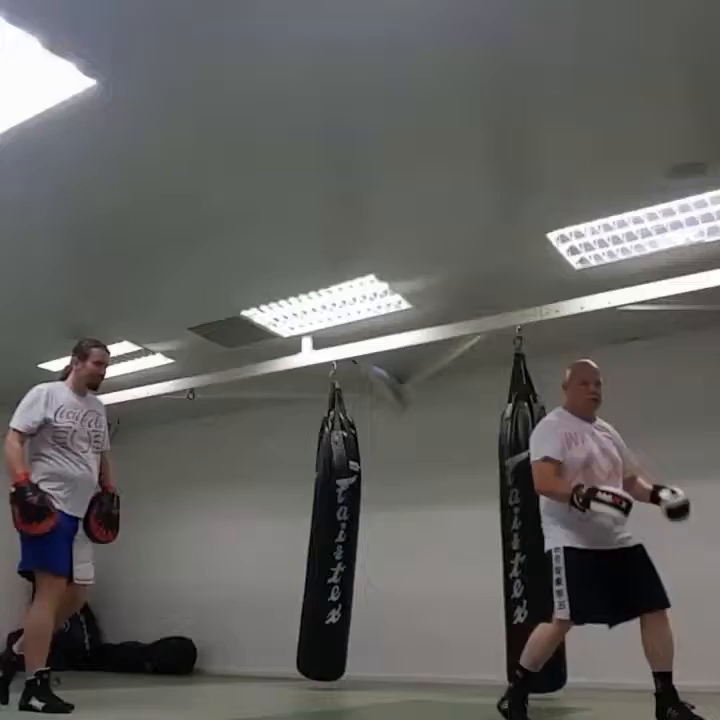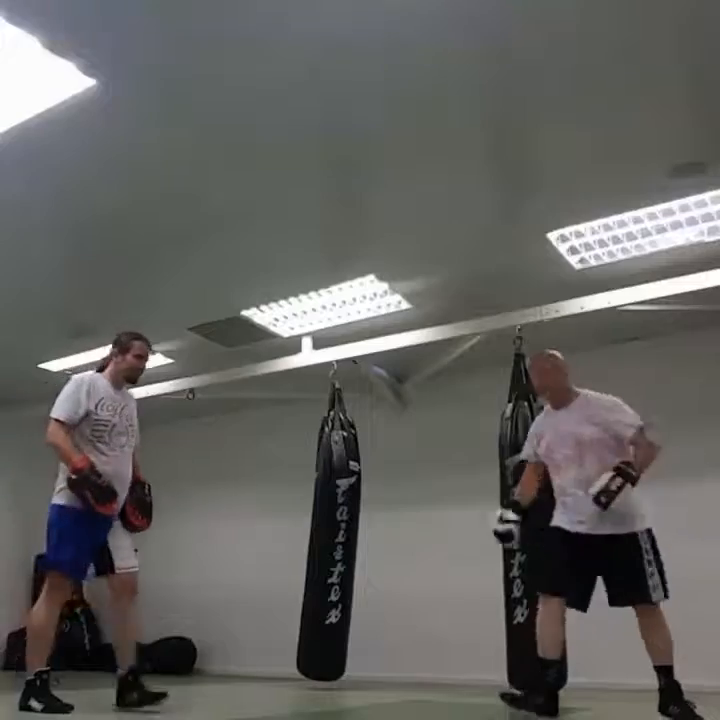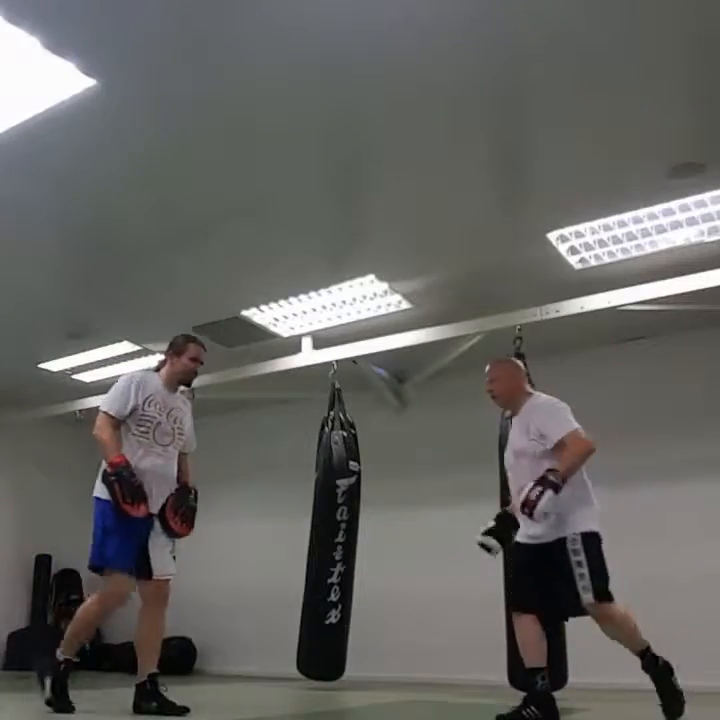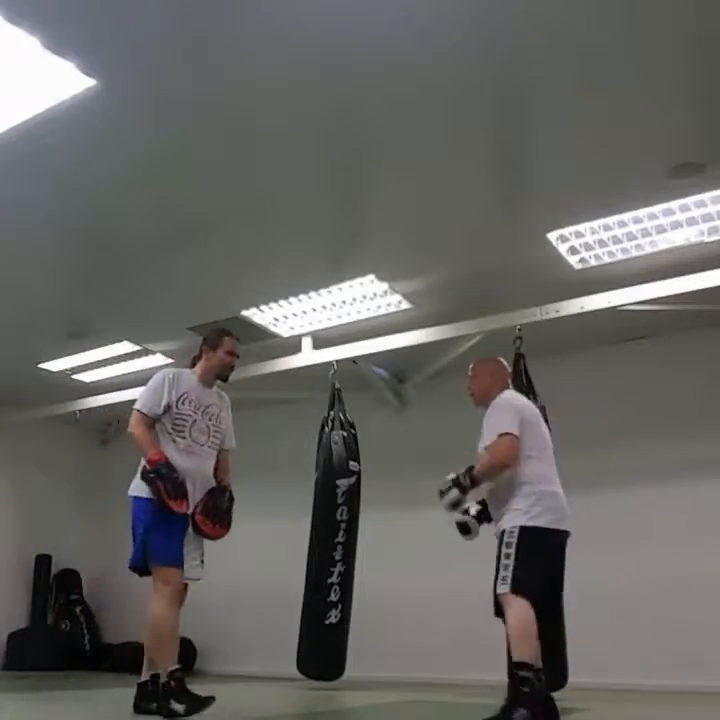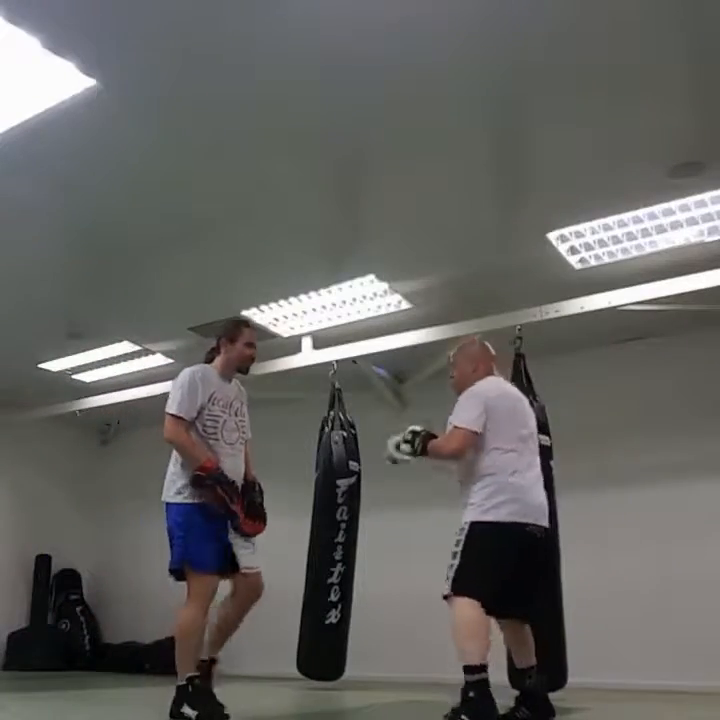
dt=0.3s
person 1, frame 1
left shoulder: (97, 408)
right shoulder: (45, 394)
left wrist: (109, 493)
left hip: (80, 511)
right hip: (47, 507)
left knee: (75, 595)
right knee: (51, 591)
right ankle: (36, 683)
person 1, frame 2
left shoulder: (128, 400)
right shoulder: (84, 384)
right elbow: (55, 432)
left wrist: (140, 485)
right wrist: (84, 470)
left hip: (114, 508)
right hip: (78, 504)
left knee: (127, 587)
right knee: (57, 590)
left ankle: (128, 682)
right ankle: (35, 684)
person 1, frame 3
left shoulder: (184, 406)
right shoulder: (135, 383)
right elbow: (101, 425)
left wrist: (187, 492)
right wrist: (120, 469)
left hip: (157, 507)
right hip: (119, 501)
left knee: (158, 593)
right knee: (116, 590)
left ankle: (147, 687)
right ankle: (58, 667)
person 1, frame 4
left shoulder: (222, 402)
right shoulder: (170, 379)
right elbow: (137, 425)
right wrist: (159, 464)
left hip: (193, 505)
right hip: (156, 496)
left knee: (176, 592)
right knee: (169, 585)
left ankle: (149, 686)
right ankle: (171, 686)
person 1, frame 5
left shoulder: (239, 392)
right shoulder: (195, 377)
right elbow: (173, 431)
left wrist: (251, 484)
right wrist: (211, 471)
left hip: (227, 505)
right hip: (192, 500)
left knee: (251, 585)
right knee: (201, 590)
left ankle: (203, 664)
person 2, frame 1
left shoulder: (607, 431)
right shoulder: (551, 427)
left elbow: (630, 479)
right elbow: (545, 482)
left wrist: (658, 493)
right wrist: (593, 496)
left hip: (621, 541)
right hip: (573, 542)
left knee: (655, 612)
right knee: (562, 620)
right ankle: (517, 689)
person 2, frame 2
left shoulder: (604, 407)
right shoulder: (540, 425)
left elbow: (649, 444)
right elbow: (532, 475)
left wrist: (625, 476)
right wrist: (514, 508)
left hip: (623, 524)
right hip: (569, 526)
left knee: (648, 604)
right knee: (550, 597)
right ankle: (546, 689)
person 2, frame 3
left shoulder: (543, 408)
right shoulder: (518, 423)
left elbow: (581, 446)
left wrist: (548, 483)
right wrist: (502, 521)
left hip: (569, 524)
right hip: (536, 532)
left knee: (595, 603)
right knee: (522, 610)
left ankle: (655, 670)
person 2, frame 4
left shoulder: (505, 404)
right shoulder: (519, 408)
left elbow: (503, 454)
left wrist: (463, 480)
right wrist: (484, 507)
left hip: (530, 518)
right hip: (542, 520)
left knee: (512, 595)
right knee: (518, 601)
person 2, frame 5
left shoulder: (479, 394)
right shoulder: (515, 398)
left elbow: (454, 446)
left wrist: (419, 441)
right wrist: (426, 441)
left hip: (494, 513)
right hip: (530, 516)
left knee: (464, 596)
right knee: (512, 611)
